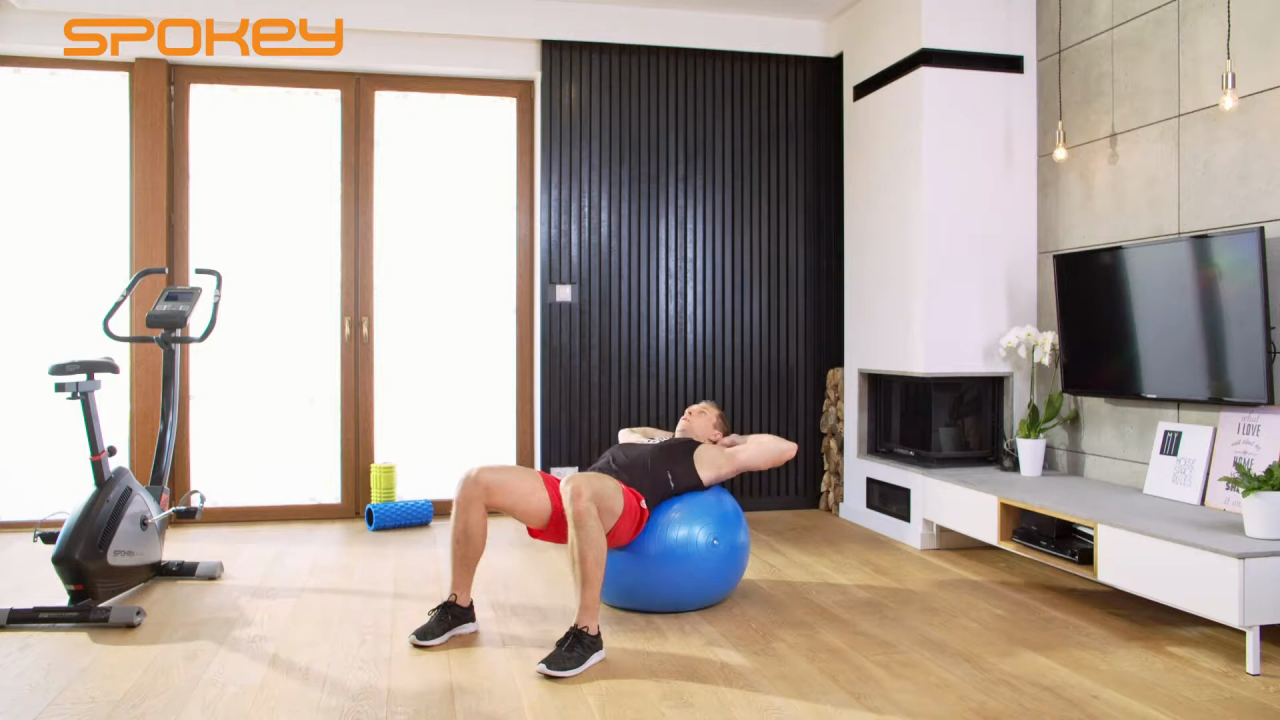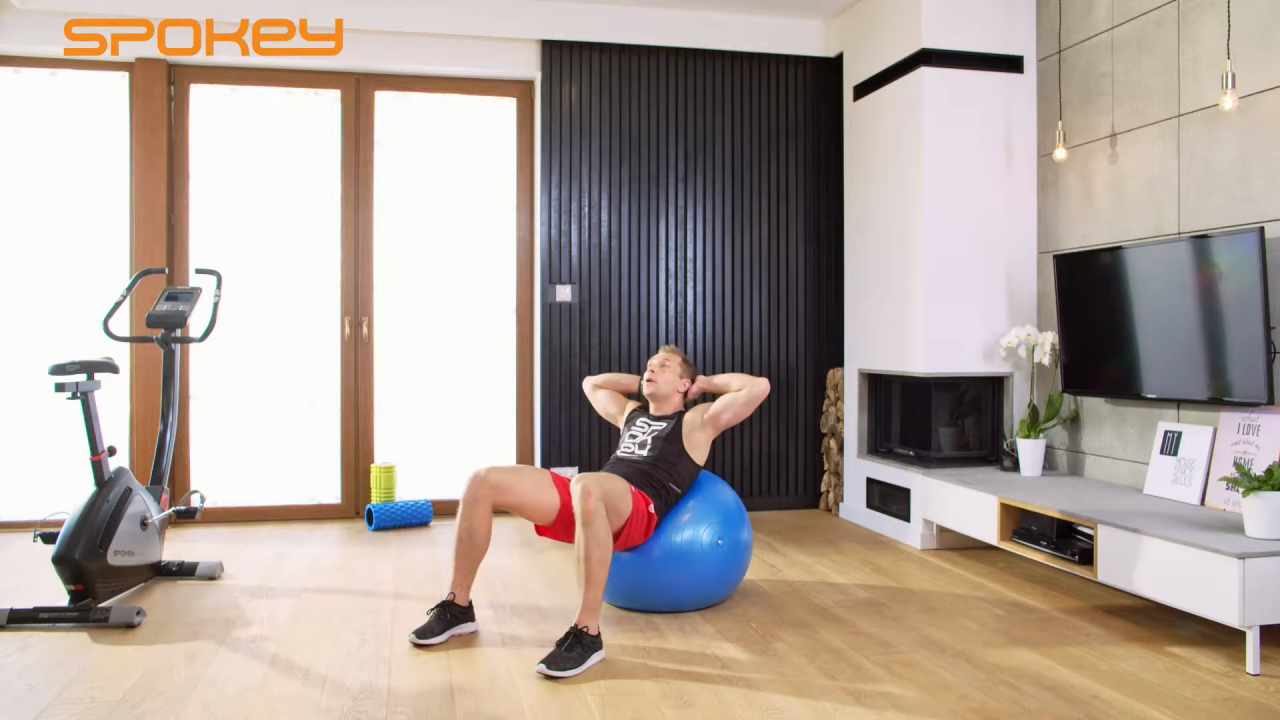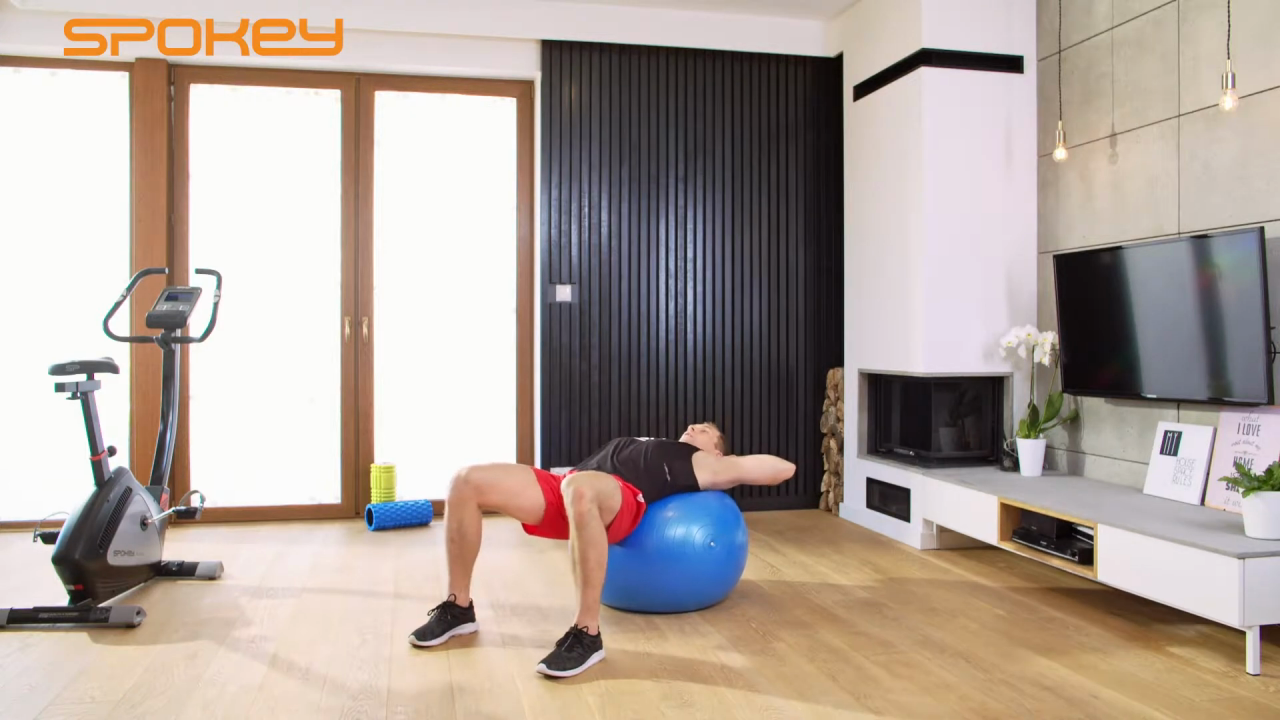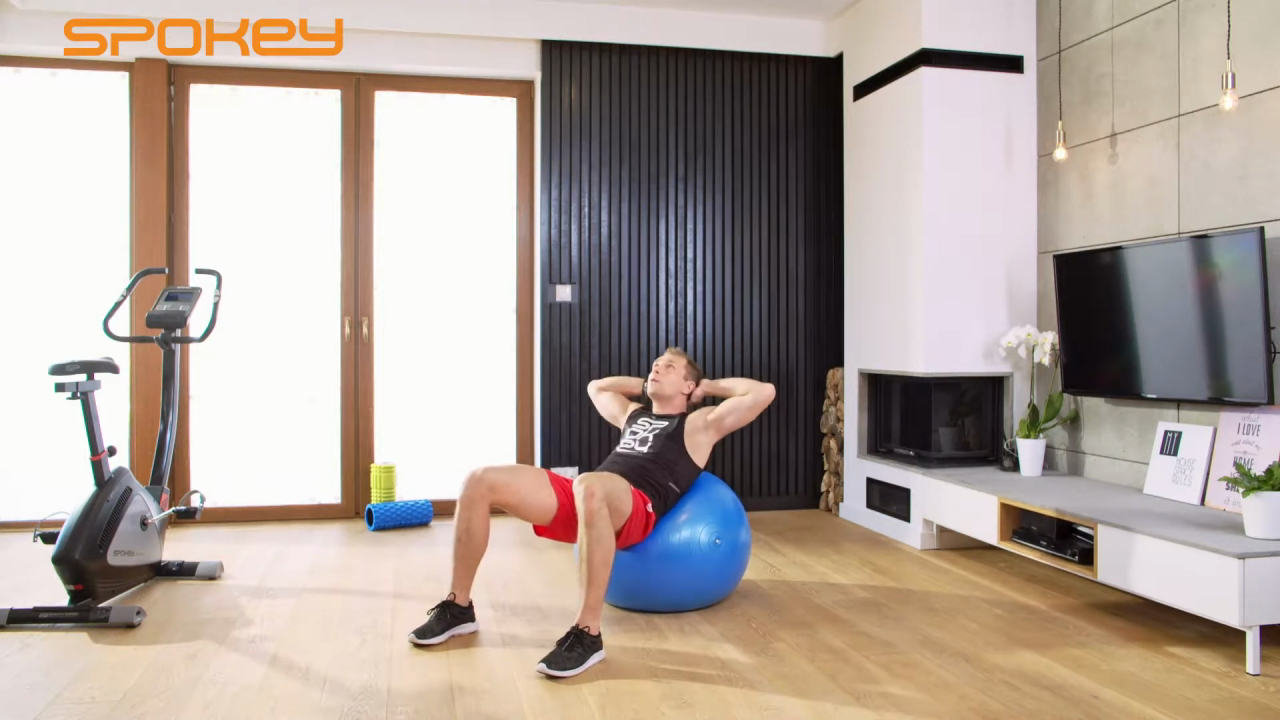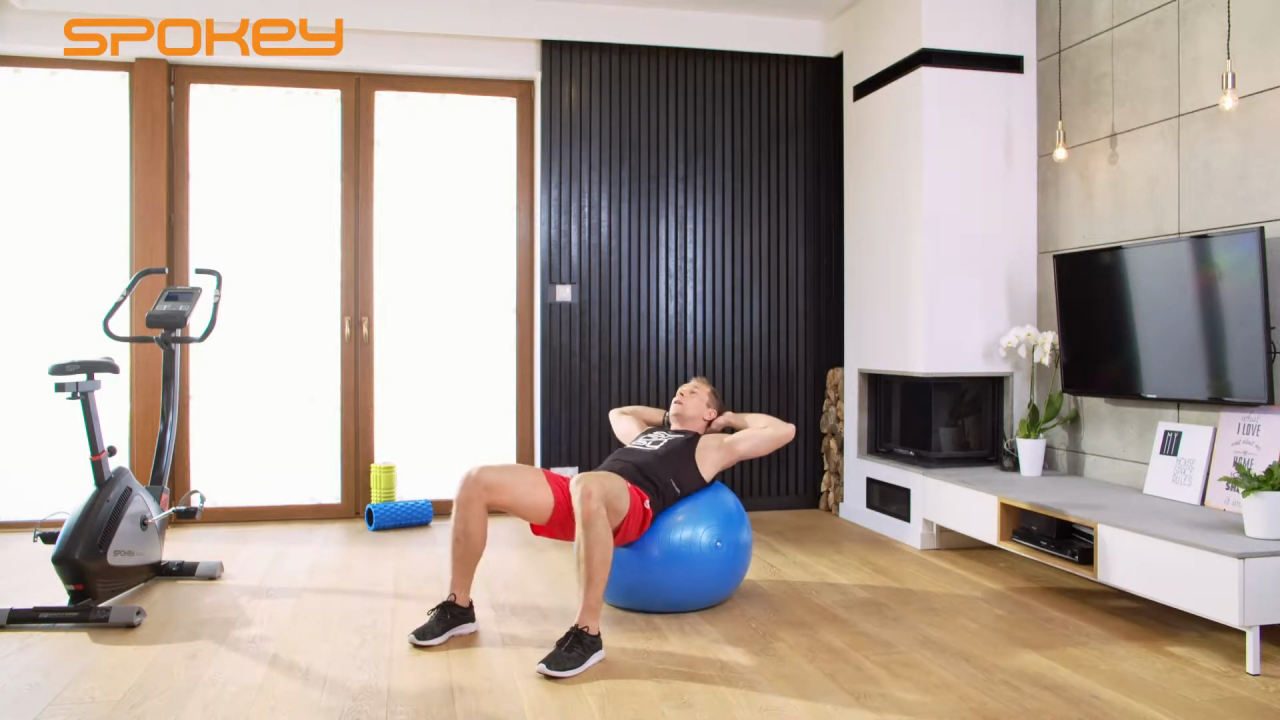
dt=1s
person 1, frame 1
left shoulder: (709, 456)
right shoulder: (668, 446)
left elbow: (786, 449)
right elbow: (627, 433)
left wrist: (734, 438)
left hip: (624, 504)
right hip: (575, 495)
left knee: (577, 489)
right knee: (476, 482)
left ankle: (587, 634)
right ankle: (459, 607)
person 1, frame 2
left shoulder: (696, 422)
right shoulder: (632, 414)
left elbow: (758, 387)
right elbow: (592, 383)
left wrist: (706, 383)
right wrist: (641, 383)
left hip: (638, 510)
right hip: (588, 498)
left knee: (588, 487)
right knee: (483, 481)
left ankle: (587, 634)
right ankle: (458, 606)
person 1, frame 3
left shoulder: (708, 465)
right shoulder: (663, 452)
left elbow: (784, 468)
left wrist: (732, 456)
left hip: (622, 496)
right hip: (571, 487)
left knee: (579, 490)
right knee: (468, 482)
left ankle: (587, 634)
right ankle: (458, 607)
person 1, frame 4
left shoulder: (698, 424)
right shoulder: (634, 415)
left elbow: (764, 392)
right elbow: (597, 387)
left wrist: (710, 387)
right wrist: (645, 386)
left hip: (635, 508)
right hip: (581, 499)
left knee: (590, 488)
right knee: (481, 481)
left ankle: (588, 634)
right ankle: (458, 607)
person 1, frame 5
left shoulder: (712, 446)
right shoulder: (648, 432)
left elbow: (784, 430)
right elbow: (617, 412)
left wrist: (731, 419)
right wrist: (666, 415)
left hip: (633, 504)
right hip: (581, 494)
left knee: (588, 488)
right knee: (477, 481)
left ankle: (587, 633)
right ankle: (458, 606)
